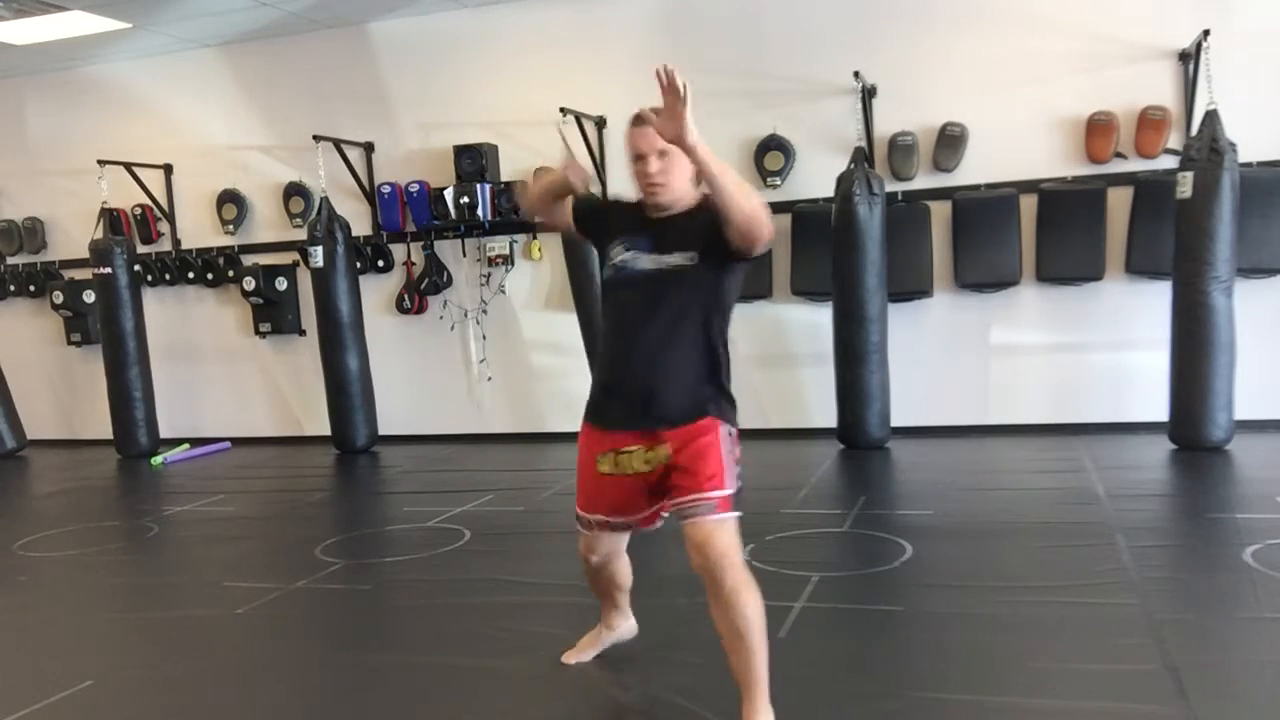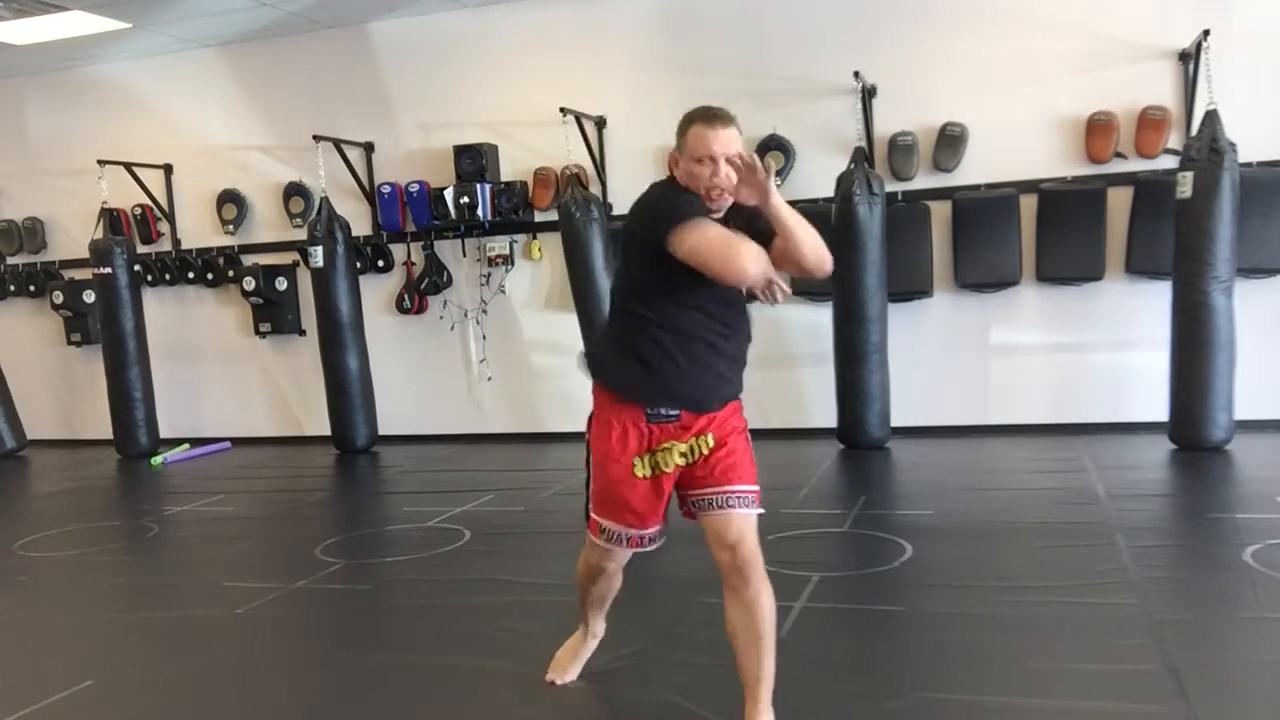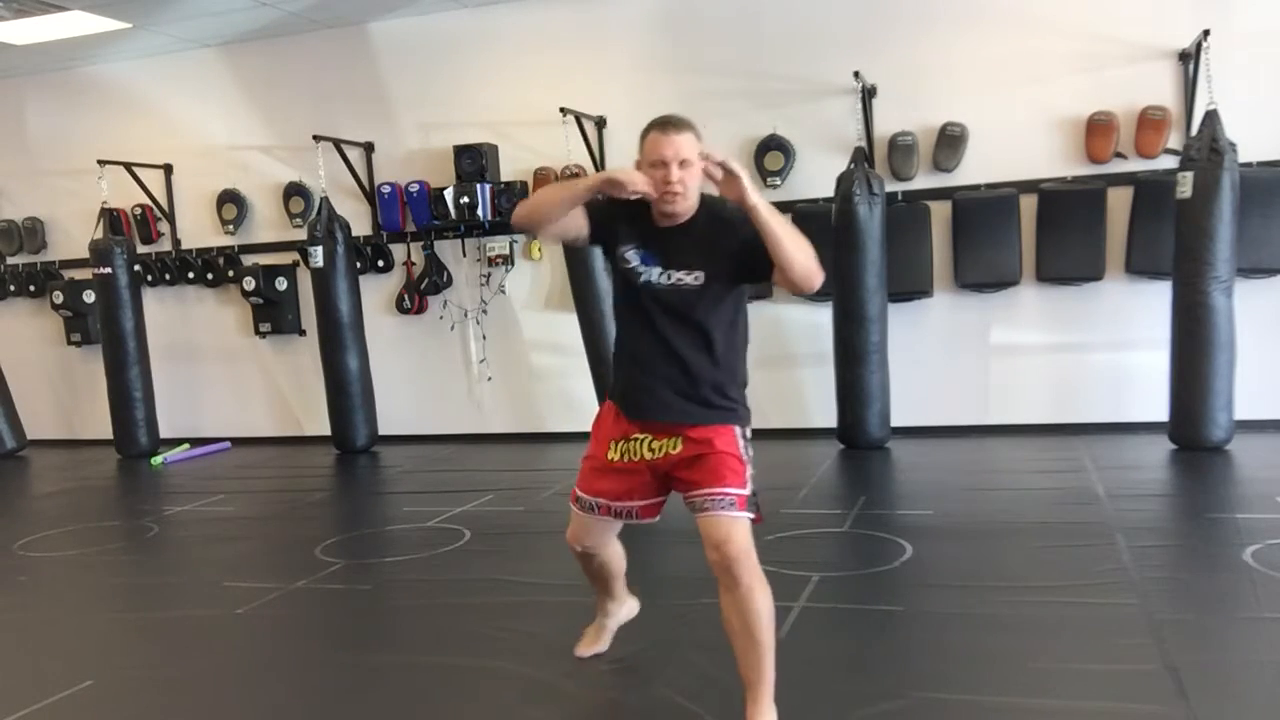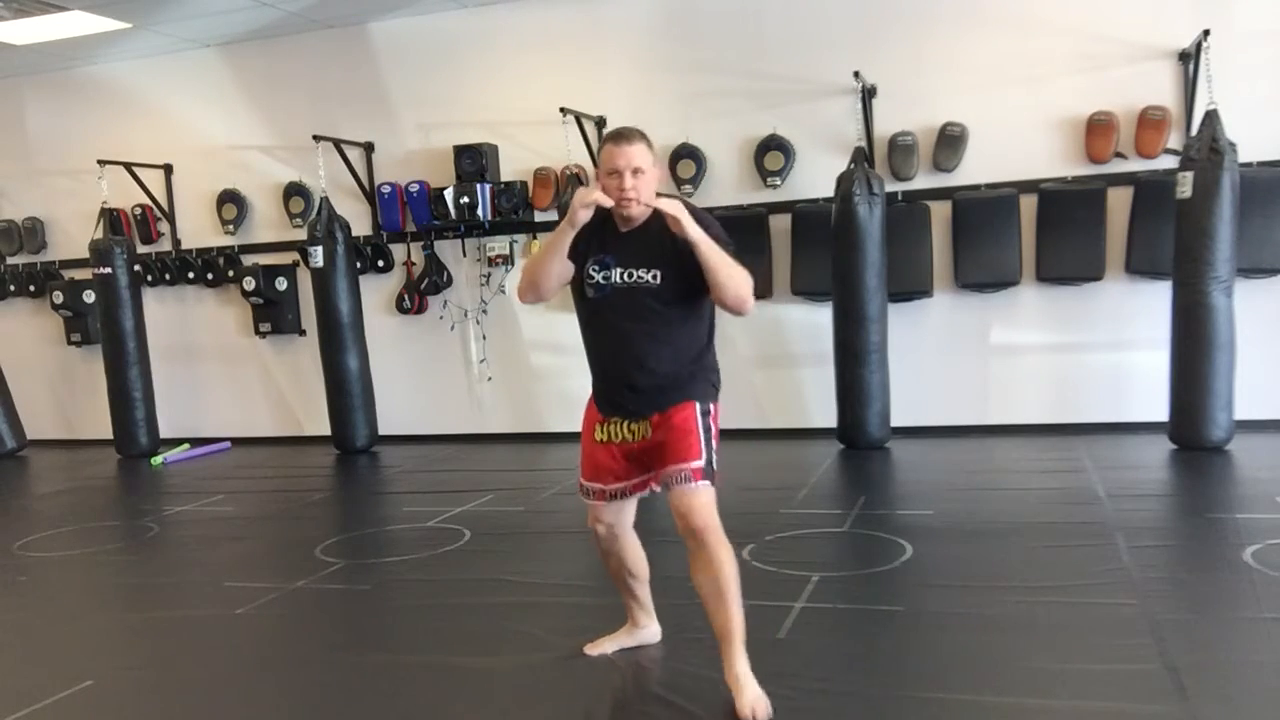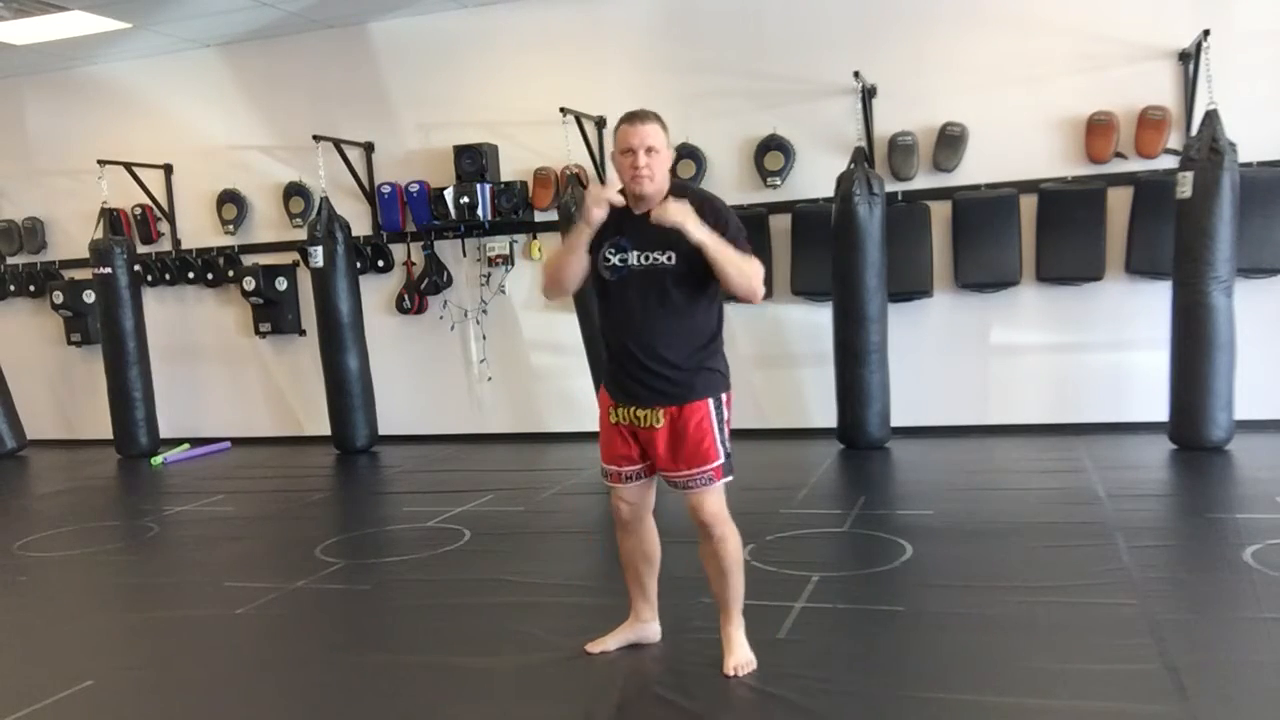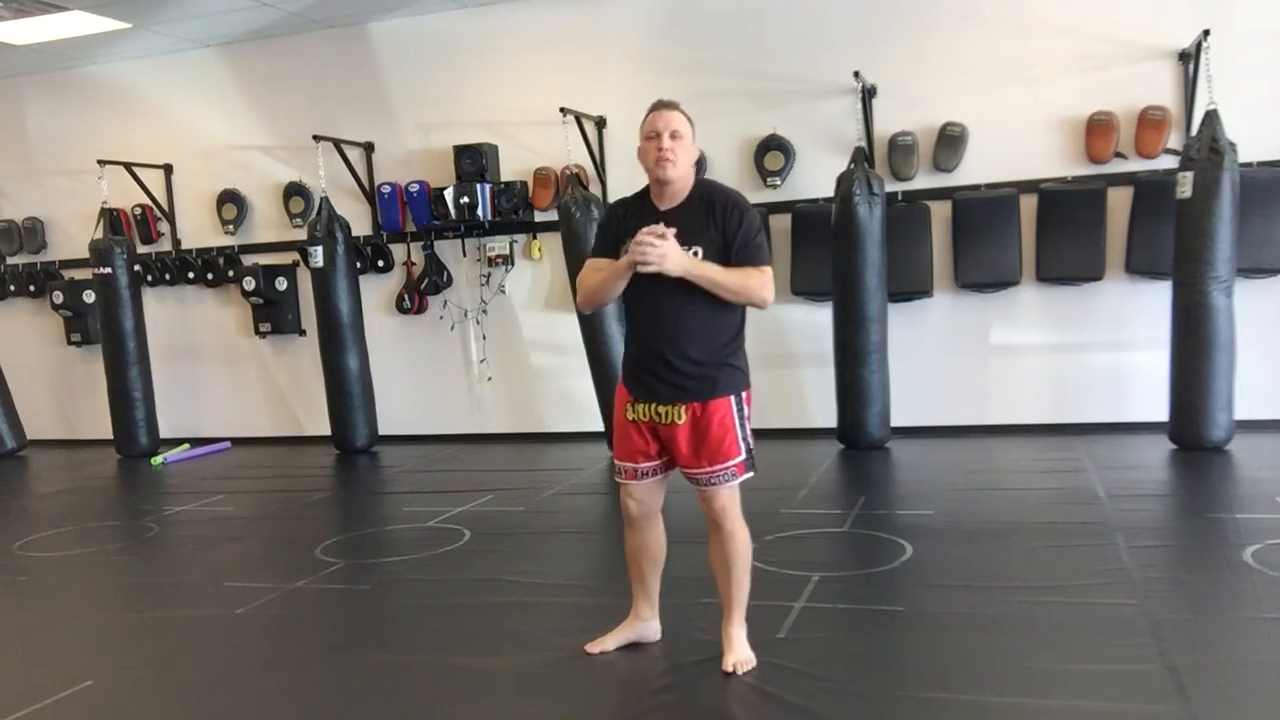
dt=0.3s
person 1, frame 1
left shoulder: (722, 222)
right shoulder: (615, 221)
left elbow: (761, 229)
right elbow: (539, 209)
left wrist: (695, 151)
right wrist: (558, 181)
left hip: (697, 422)
right hip: (615, 423)
left knee: (718, 558)
right knee: (599, 549)
right ankle: (617, 618)
person 1, frame 2
left shoulder: (742, 216)
right shoulder: (662, 206)
left elbow: (818, 264)
right elbow: (740, 266)
left wrist: (768, 201)
right wrist: (764, 271)
left hip: (712, 413)
right hip: (634, 414)
left knee: (740, 555)
right knee: (607, 553)
right ankle: (587, 630)
person 1, frame 3
left shoulder: (731, 226)
right shoulder: (619, 214)
left elbow: (808, 279)
right elbow: (529, 220)
left wrist: (752, 199)
right wrist: (595, 184)
left hip: (710, 420)
right hip: (630, 415)
left knee: (732, 553)
right knee: (585, 536)
right ankle: (615, 605)
person 1, frame 4
left shoulder: (688, 225)
right shoulder: (587, 232)
left elbow: (741, 301)
right elbow: (530, 290)
left wrist: (691, 230)
right wrist: (570, 223)
left hip: (680, 402)
right hip: (610, 407)
left knee: (698, 520)
right knee: (606, 524)
left ankle: (738, 667)
right ankle: (642, 622)
person 1, frame 5
left shoulder: (704, 208)
right shoulder: (604, 216)
left elbow: (752, 286)
right elbow: (555, 287)
left wrist: (697, 231)
right wrist: (585, 226)
left hip: (692, 392)
right hip: (623, 393)
left knee: (709, 515)
right knee: (628, 507)
left ankle: (734, 629)
right ankle: (644, 618)
person 1, frame 6
left shoulder: (728, 207)
right shoulder: (621, 217)
left elbow: (762, 291)
right elbow: (586, 298)
left wrist: (682, 263)
right wrist: (629, 262)
left hip: (712, 389)
right hip: (640, 390)
left knee: (722, 510)
right knee: (637, 506)
left ankle: (735, 629)
right ankle: (643, 617)
